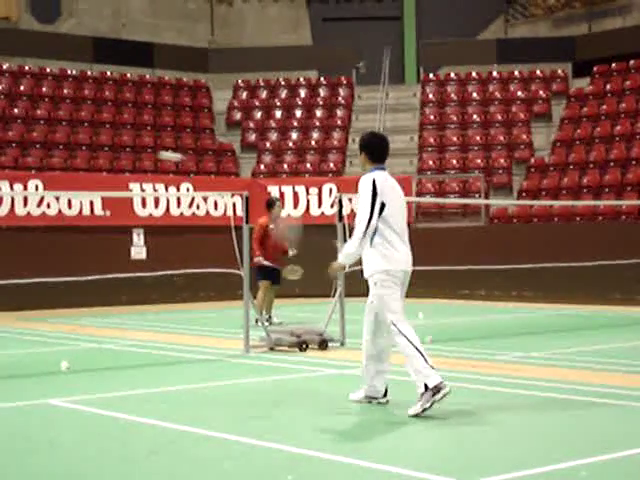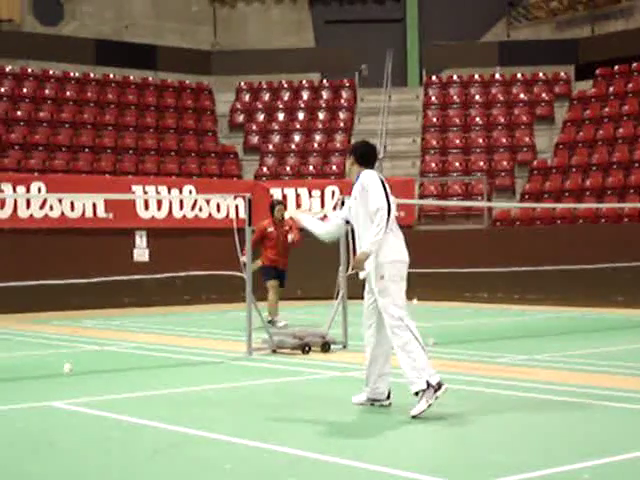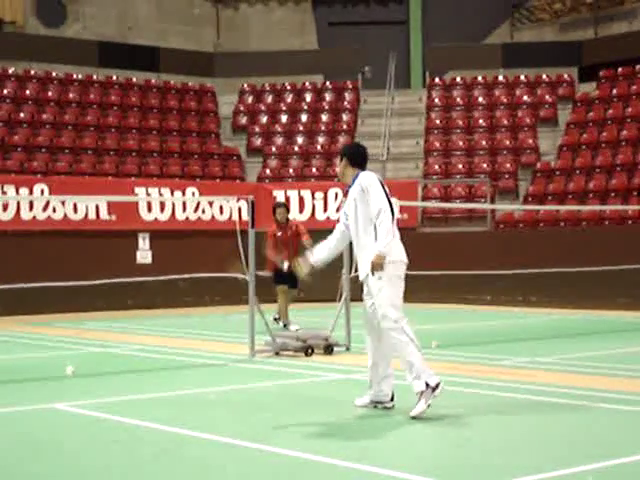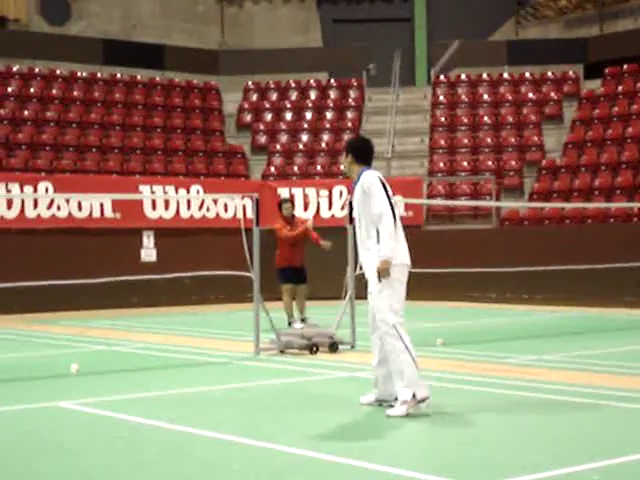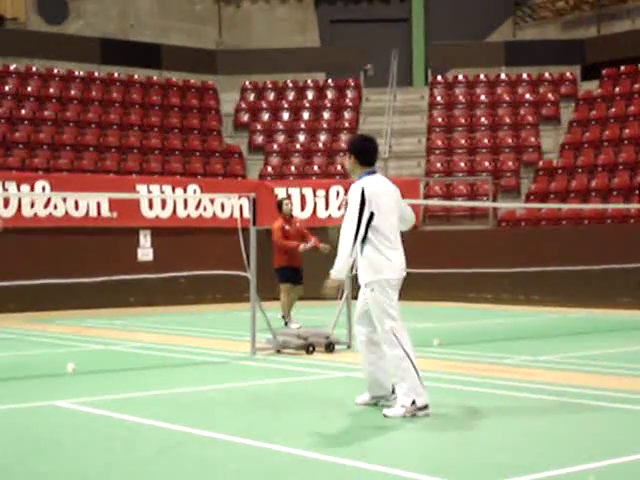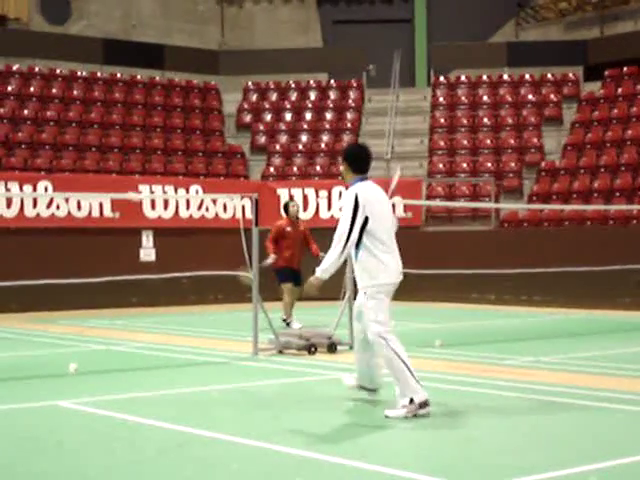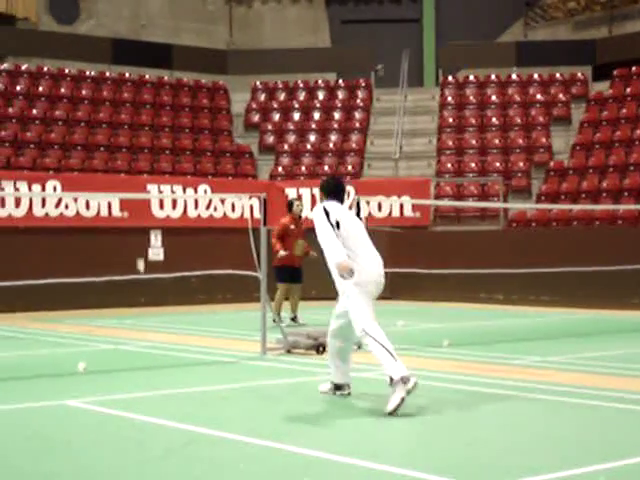
dt=0.3s
person 1, frame 1
left shoulder: (369, 181)
right shoulder: (390, 184)
left elbow: (366, 227)
left wrist: (343, 259)
right wrist: (351, 253)
left hip: (386, 267)
right hip: (388, 266)
left knee: (396, 324)
right knee: (374, 327)
left ankle: (430, 384)
right ankle: (374, 388)
person 1, frame 2
left shoulder: (369, 178)
right shoulder: (353, 199)
left elbow: (384, 213)
right elbow: (327, 230)
left wrist: (366, 249)
right wrist: (301, 216)
left hip: (387, 261)
right hip: (375, 265)
left knee: (397, 321)
right knee: (375, 328)
left ankle: (427, 381)
right ankle: (378, 390)
person 1, frame 3
left shoulder: (369, 180)
right shoulder: (350, 200)
left elbow: (386, 212)
right elbow: (337, 240)
left wrist: (381, 251)
right wrist: (310, 260)
left hip: (386, 263)
right hip: (371, 270)
left knee: (391, 322)
right knee: (373, 330)
left ankle: (427, 381)
right ankle: (381, 393)
person 1, frame 4
left shoulder: (370, 180)
right shoulder: (361, 187)
left elbow: (388, 217)
left wrist: (385, 257)
left hip: (388, 266)
right hip: (377, 268)
left knee: (389, 325)
right knee: (378, 329)
left ankle: (414, 391)
right ankle: (386, 391)
person 1, frame 5
left shoulder: (361, 189)
right shoulder: (387, 185)
left elbow: (352, 235)
right elbow: (408, 218)
left wrist: (337, 275)
right wrist: (391, 223)
left hip: (379, 271)
right hip: (378, 271)
left knee: (390, 332)
right knee: (364, 324)
left ankle: (416, 399)
right ankle: (380, 389)
person 1, frame 6
left shoulder: (355, 195)
right shoulder: (377, 191)
left elbow: (343, 240)
right elbow: (392, 224)
left wrist: (320, 275)
left hip: (375, 275)
right hip: (383, 271)
left knee: (380, 335)
right knee: (362, 321)
left ankle: (415, 398)
right ankle: (367, 379)
person 1, frame 7
left shoulder: (321, 209)
right shoulder: (348, 214)
left elbow: (329, 235)
left wrist: (340, 260)
left hip: (358, 277)
right hip: (374, 274)
left knee: (367, 328)
right knee: (339, 328)
left ankle: (401, 377)
right ankle: (339, 381)
person 2, frame 1
left shoulder: (279, 223)
right shoulder: (263, 222)
left elbow: (282, 241)
right elbow: (256, 240)
left wrist: (288, 250)
right wrist: (258, 255)
left hip: (275, 263)
right hip: (263, 262)
left knee: (272, 288)
right knee: (264, 287)
left ankle: (268, 316)
right ankle: (259, 317)
person 2, frame 2
left shoulder: (289, 224)
right shoulder: (265, 225)
left elbow: (297, 237)
right elbow: (255, 240)
left wrist: (293, 238)
right wrist: (246, 254)
left hip: (282, 264)
right hip: (268, 263)
left knee: (277, 291)
right knee: (273, 288)
left ankle: (270, 318)
right ankle: (276, 318)
person 2, frame 3
left shoulder: (295, 225)
right shoulder: (273, 231)
left elbow: (304, 235)
right elbow: (270, 250)
left wrist: (306, 242)
right wrist: (278, 261)
left hip: (292, 267)
right hip: (279, 267)
left knee: (291, 294)
right knee: (283, 292)
left ankle: (278, 316)
right ankle: (286, 322)
person 2, frame 4
left shoulder: (299, 222)
right shoulder: (279, 226)
left elbow: (310, 232)
right elbow: (290, 237)
left wrist: (320, 241)
right wrist: (305, 227)
left hip: (299, 263)
right hip: (285, 264)
left knee: (302, 290)
right knee: (288, 291)
left ankle: (303, 317)
right ankle: (291, 320)
person 2, frame 5
left shoulder: (296, 222)
right shoulder: (278, 225)
left elbow: (306, 235)
right elbow: (280, 242)
left wrist: (318, 245)
right wrist: (298, 246)
left hip: (295, 263)
right hip: (283, 263)
left knee: (297, 290)
right knee: (286, 290)
left ankle: (286, 313)
right ankle: (288, 320)
person 2, frame 6
left shoulder: (302, 226)
right shoulder: (280, 225)
left elbow: (309, 242)
right elbow: (270, 241)
left wrist: (318, 253)
right wrist: (272, 254)
left hip: (296, 265)
right hip: (282, 264)
left knee: (295, 292)
right knee: (288, 291)
left ankle: (286, 316)
right ankle: (289, 320)
person 2, frame 7
left shoulder: (301, 223)
right shoulder: (284, 222)
right elbow: (275, 238)
left wrist: (309, 252)
right wrist: (279, 250)
left hip: (296, 263)
right hip: (283, 262)
left knee: (297, 289)
right knee: (283, 289)
left ankle: (294, 316)
right ankle: (276, 317)
